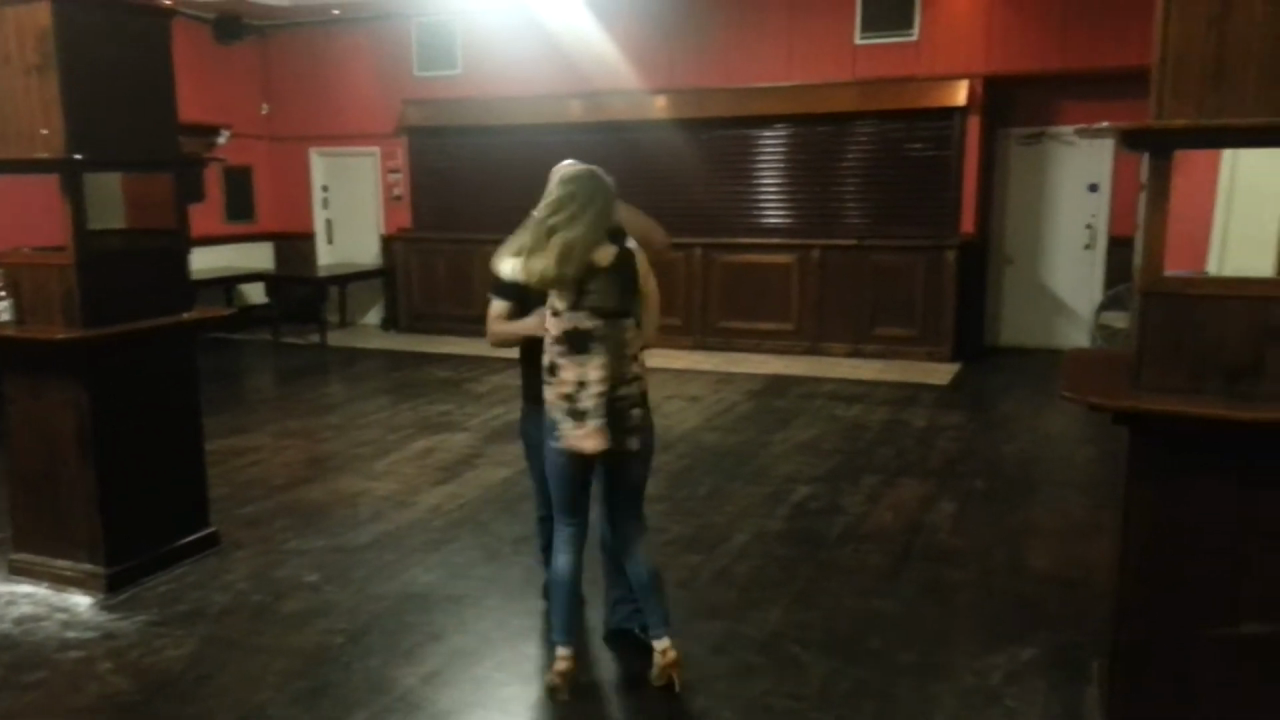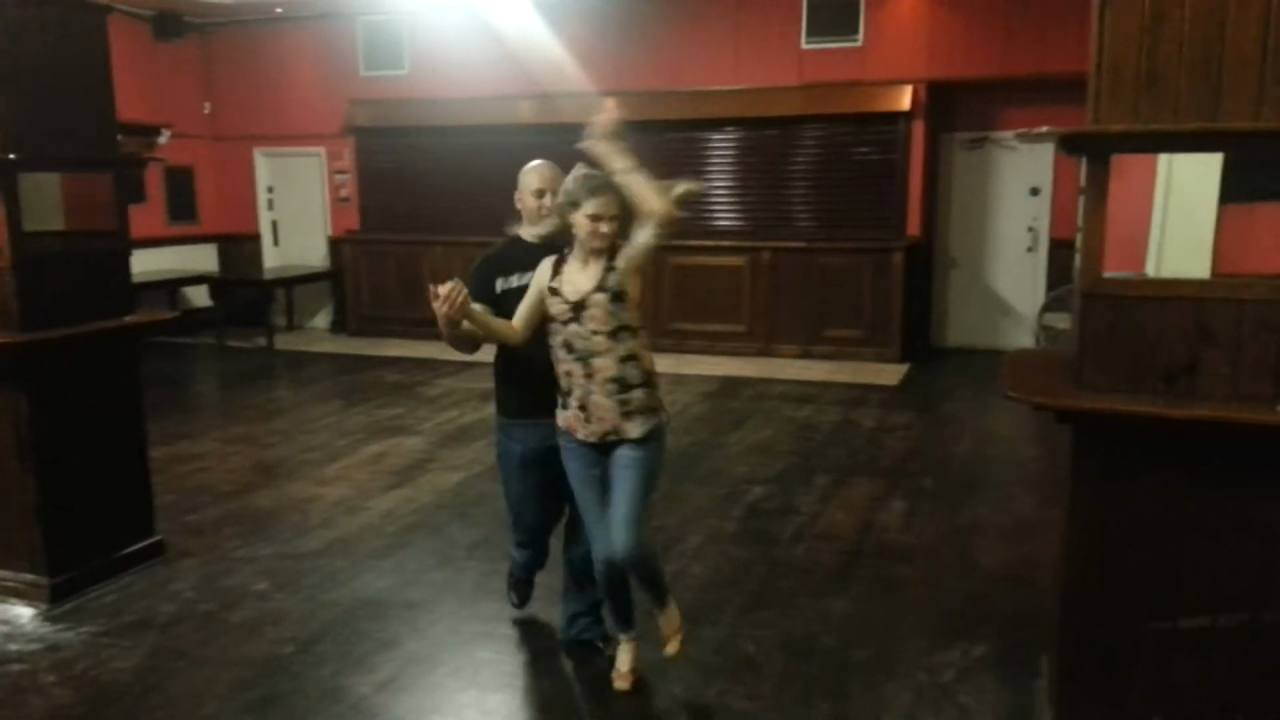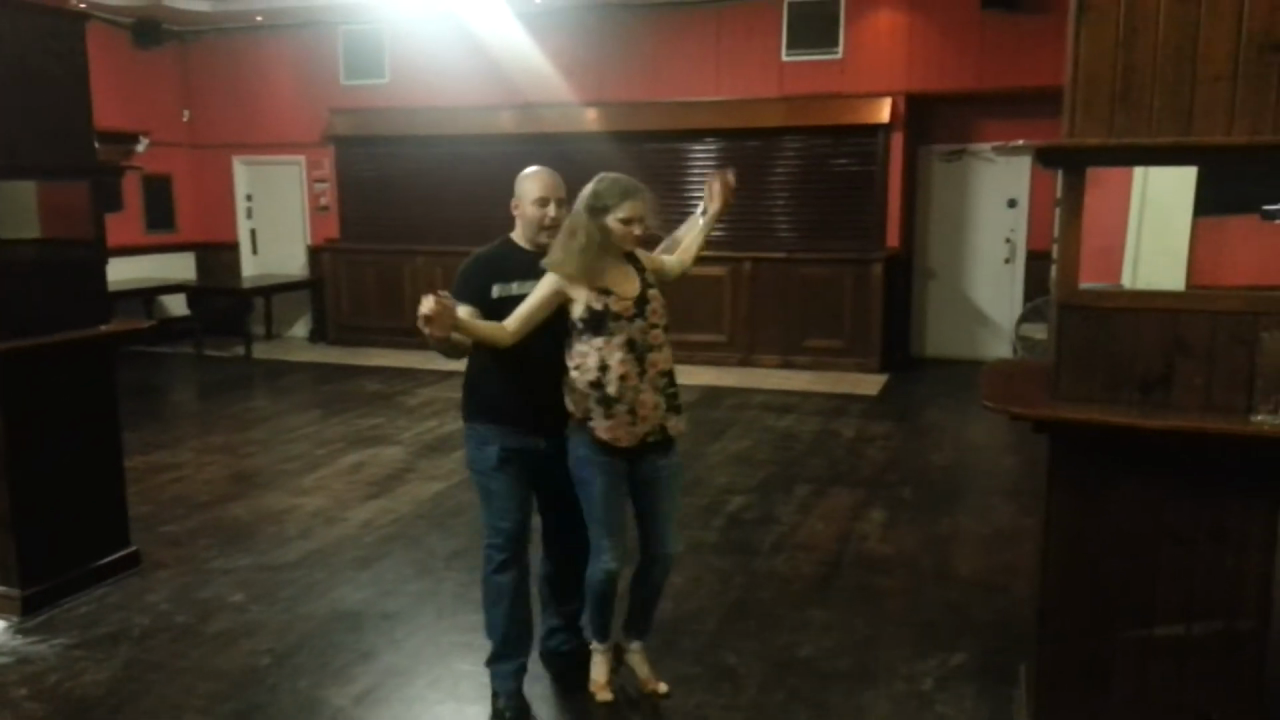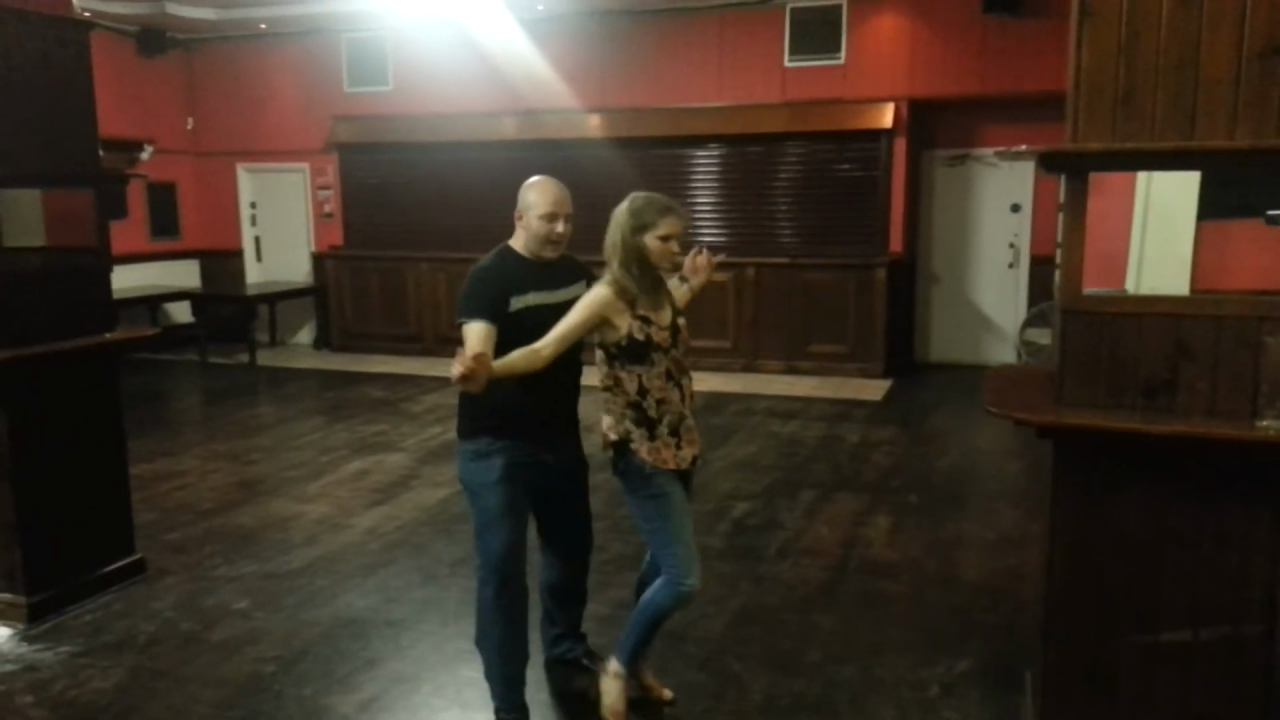
dt=0.3s
person 1, frame 1
left shoulder: (550, 265)
right shoulder: (634, 261)
left elbow: (501, 265)
left hip: (571, 422)
right hip: (629, 419)
left knee: (568, 536)
right knee: (629, 535)
left ankle: (563, 655)
right ankle: (663, 644)
person 1, frame 2
left shoulder: (627, 260)
right shoulder: (551, 271)
left elbow: (660, 210)
right elbow: (516, 334)
left wrist: (608, 148)
right wrist: (467, 309)
left hip: (634, 423)
right hip: (578, 426)
left knee: (624, 545)
right knee: (605, 548)
left ankle: (663, 605)
right ankle: (627, 637)
person 1, frame 3
left shoulder: (644, 264)
right shoulder: (569, 277)
left elbow: (678, 263)
right elbow: (506, 332)
left wrist: (707, 214)
right wrist: (453, 320)
left hip: (657, 428)
right hip: (599, 434)
left knee: (662, 551)
right knee: (608, 556)
left ankle: (634, 645)
right ankle: (600, 649)
person 1, frame 4
left shoulder: (658, 290)
right shoulder: (609, 296)
right elbow: (542, 352)
left wrist: (692, 281)
right wrist: (487, 371)
left hip: (678, 447)
right hip: (642, 455)
left knee: (665, 565)
right knee: (682, 578)
left ankle: (635, 660)
right ankle: (618, 668)
person 2, frame 1
left shoulder: (612, 243)
left elbow: (658, 245)
right elbow: (494, 330)
left wrist: (610, 202)
right wrist: (536, 324)
right hip: (546, 405)
right knee: (552, 503)
left ankle: (624, 616)
person 2, frame 2
right shoulder: (494, 265)
right elbow: (467, 344)
right wrist: (448, 320)
right hip: (525, 418)
left knee: (590, 522)
right knee: (532, 520)
left ankle: (583, 622)
right ankle: (524, 567)
person 2, frame 3
right shoulder: (485, 267)
right elbow: (463, 339)
right wrist: (440, 334)
left hip: (564, 426)
right hip: (499, 430)
left knee: (569, 540)
right knee: (506, 543)
left ankle: (561, 640)
person 2, frame 4
left shoulder: (575, 269)
right shoulder: (490, 278)
right elbow: (479, 353)
right wrist: (475, 367)
left hip: (560, 436)
right hip: (497, 443)
left knee: (571, 545)
right knee: (502, 561)
left ankle: (564, 642)
